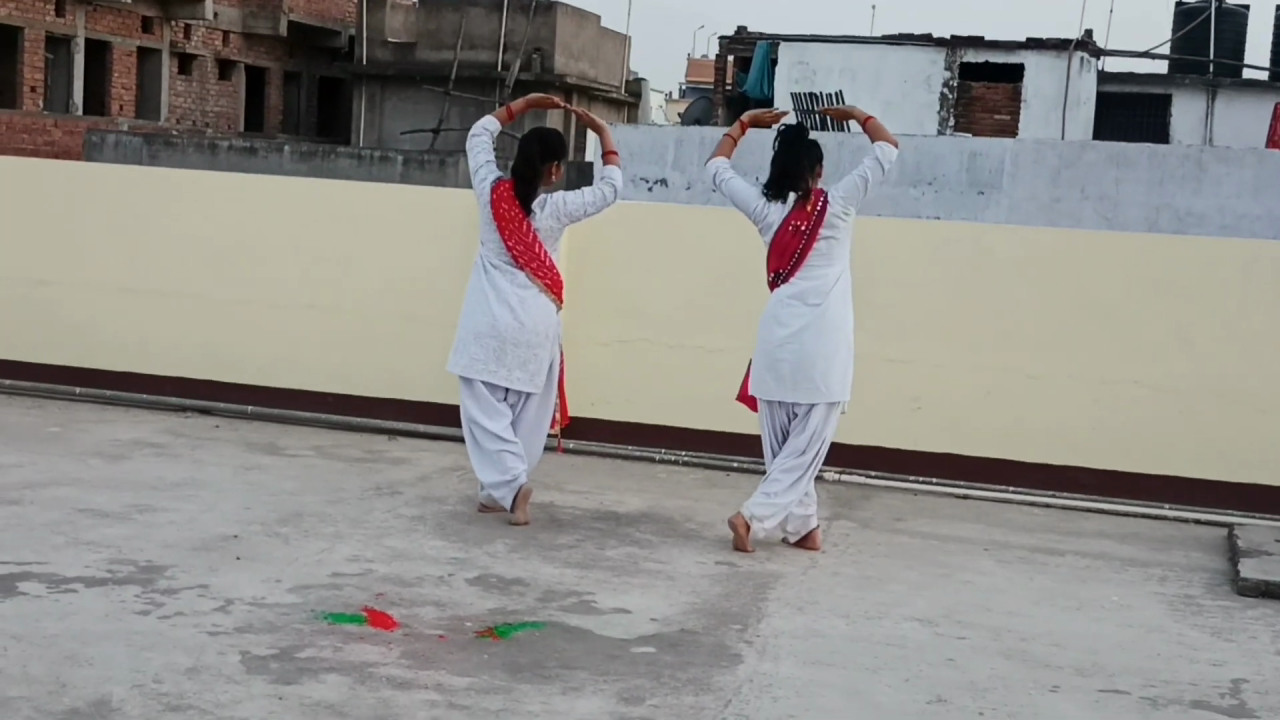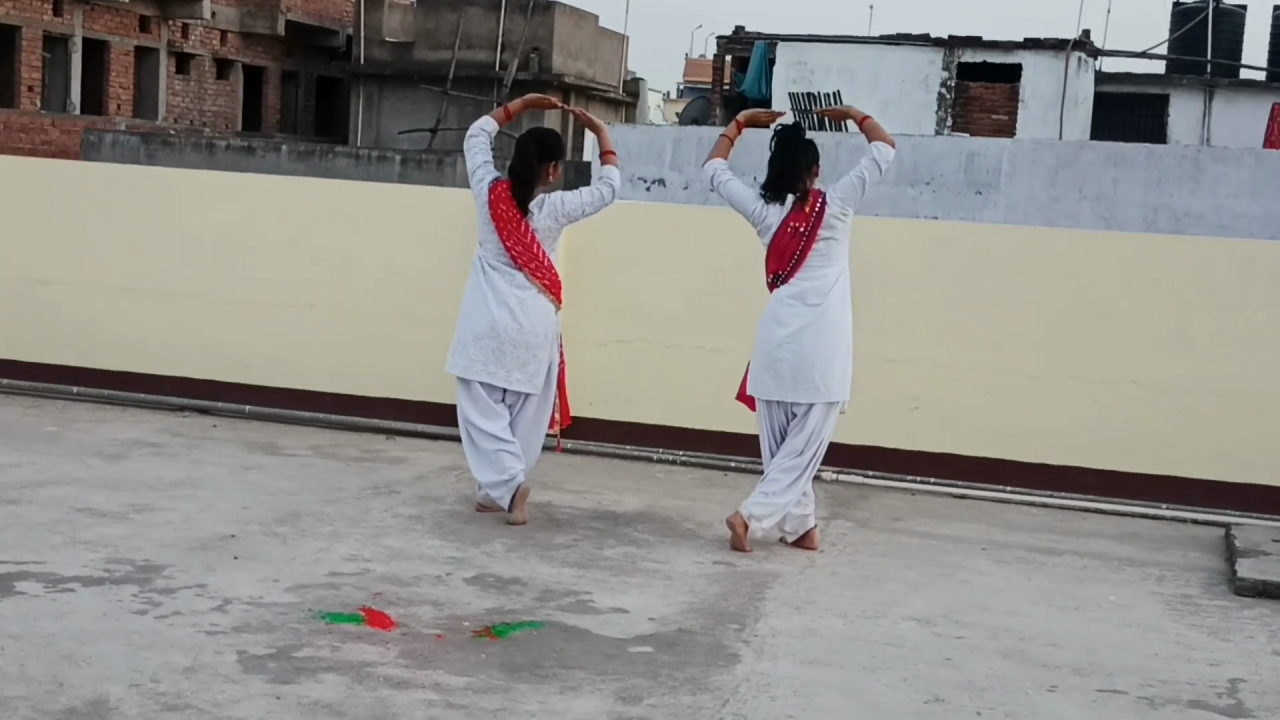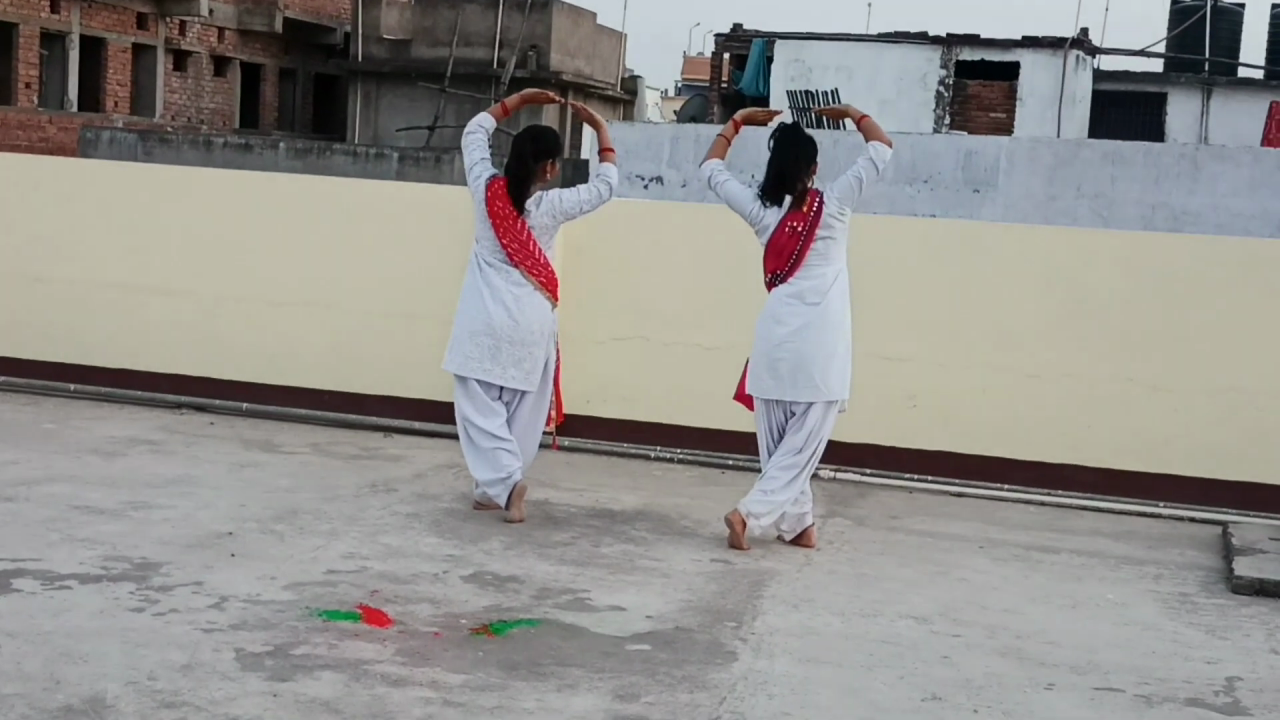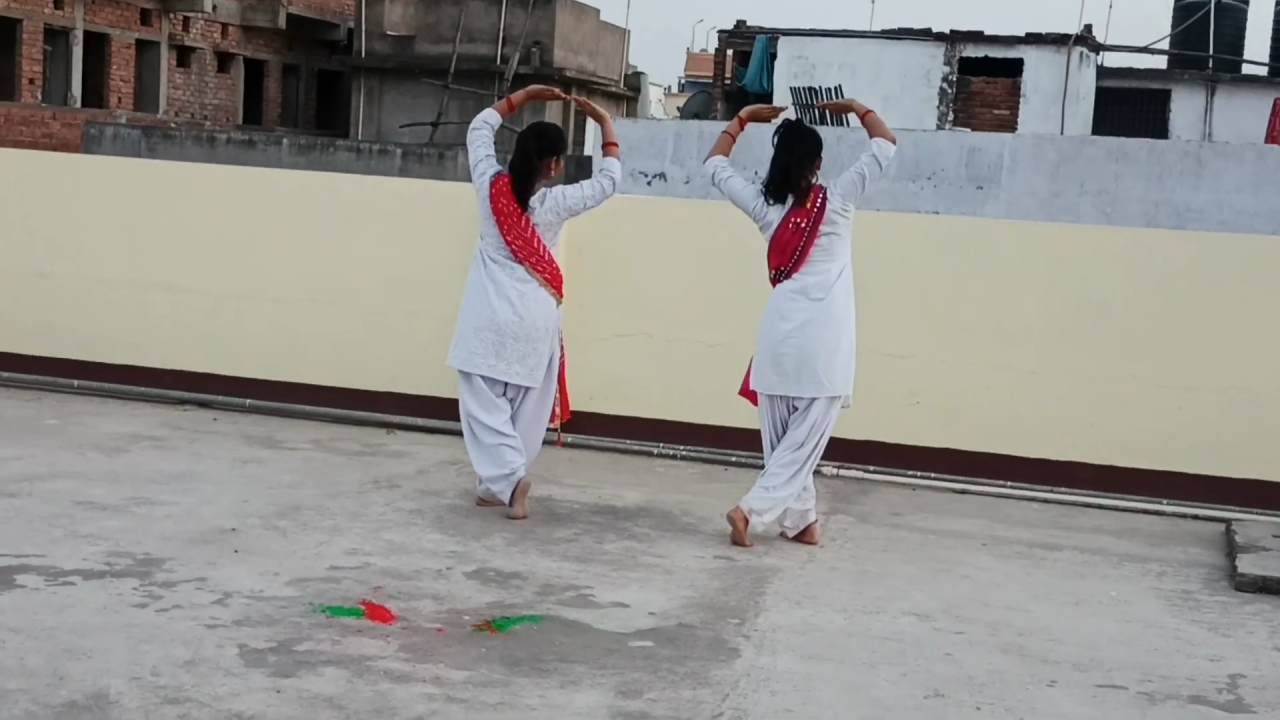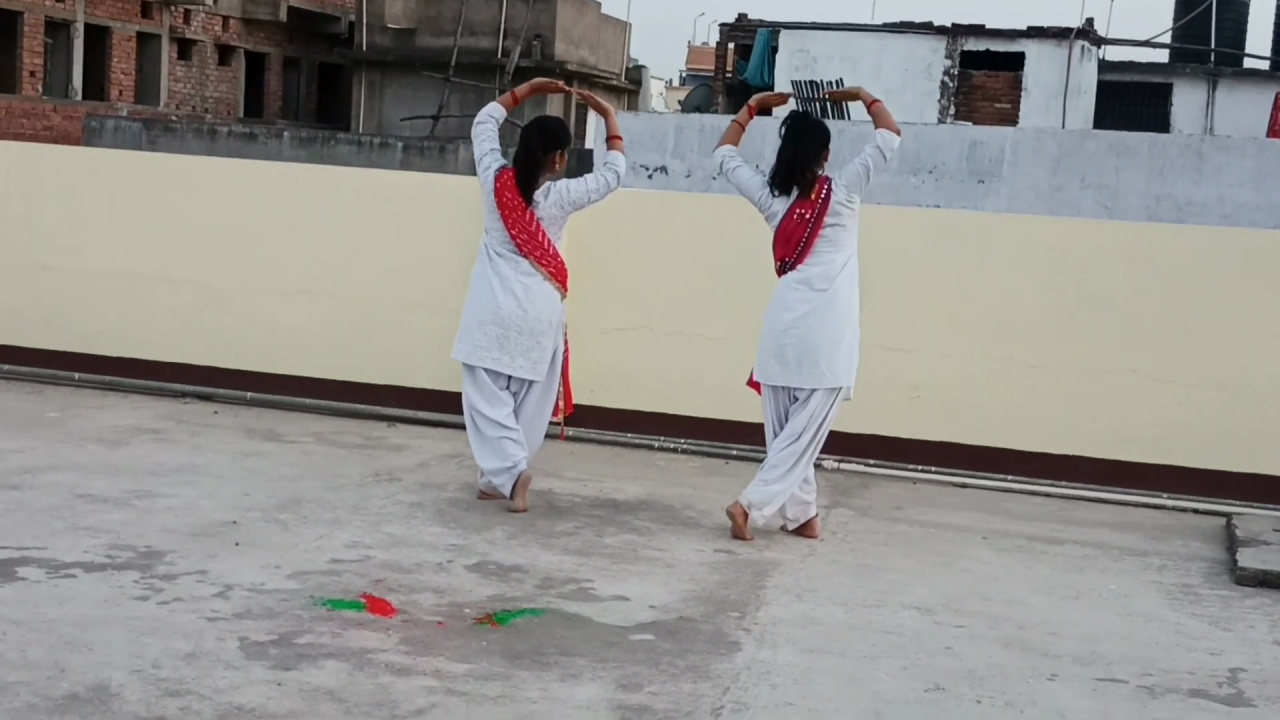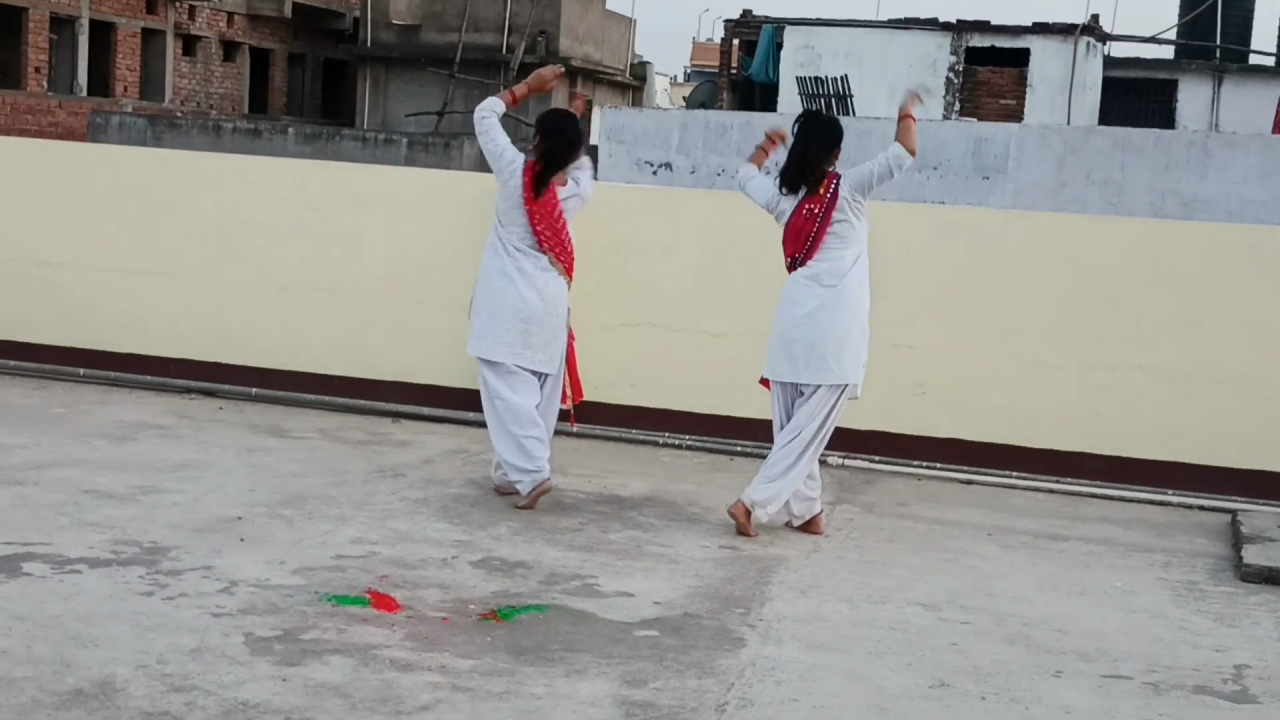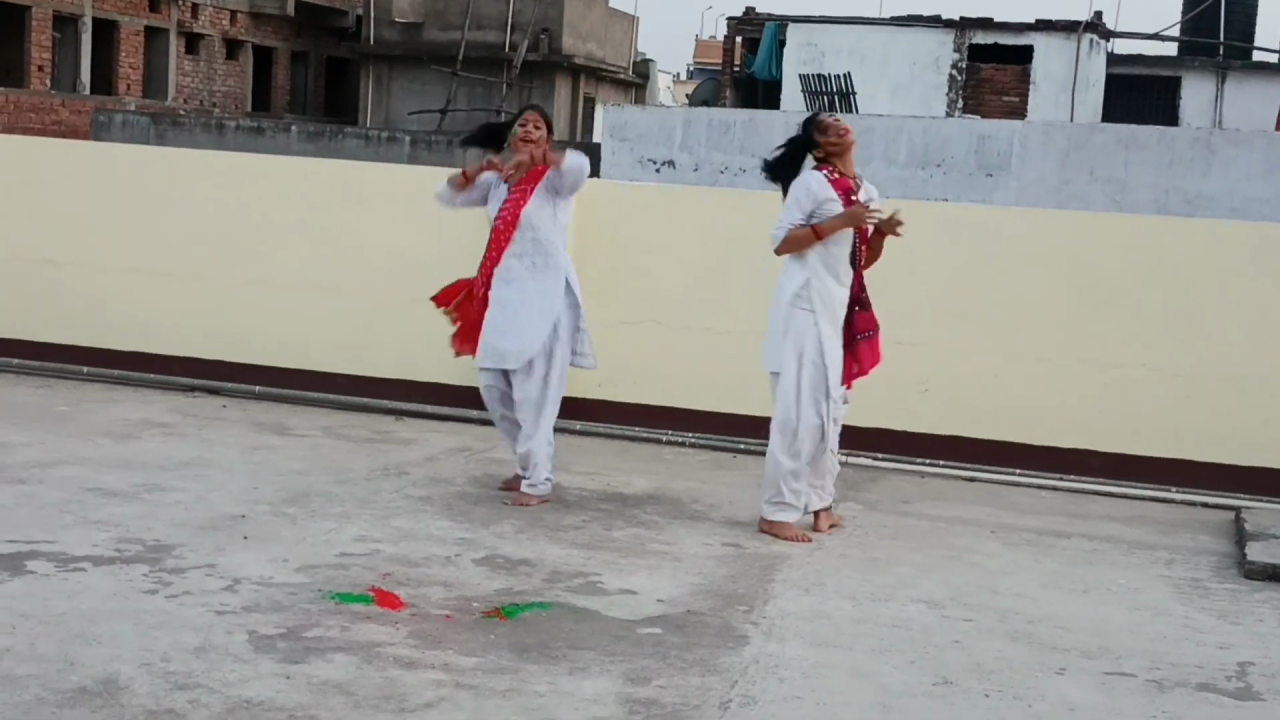
dt=0.4s
person 1, frame 1
left shoulder: (765, 208)
right shoulder: (838, 205)
left elbow: (717, 166)
right elbow: (887, 148)
left wrist: (744, 122)
right wrist: (856, 114)
left hip: (779, 338)
right hip: (823, 344)
left knee: (782, 443)
right knee: (807, 444)
left ankle: (801, 526)
right ankle: (754, 516)
person 1, frame 2
left shoulder: (764, 210)
right shoulder: (836, 205)
left elbow: (714, 168)
right elbow: (884, 148)
left wrist: (740, 122)
right wrist: (853, 114)
left hip: (778, 338)
right hip: (822, 344)
left knee: (780, 443)
right knee: (805, 443)
left ankle: (799, 525)
right ankle: (752, 516)
person 1, frame 3
left shoulder: (761, 210)
right shoulder: (834, 205)
left elbow: (712, 168)
right elbow: (882, 148)
left wrist: (737, 121)
right wrist: (851, 113)
left hip: (777, 337)
right hip: (821, 342)
left knee: (778, 442)
right knee: (804, 442)
left ankle: (796, 523)
right ankle: (751, 514)
person 1, frame 4
left shoulder: (764, 205)
right shoulder: (837, 201)
left elbow: (715, 165)
right elbow: (886, 145)
left wrist: (743, 117)
right wrist: (856, 107)
left hip: (781, 332)
right hip: (824, 337)
left knee: (782, 437)
right knee: (806, 437)
left ankle: (800, 520)
right ankle: (752, 509)
person 1, frame 5
left shoulder: (771, 196)
right shoulder: (842, 192)
left elbow: (725, 153)
right elbow: (890, 136)
left wrist: (753, 105)
right wrist: (864, 96)
left hip: (785, 322)
right hip: (826, 328)
left knee: (785, 427)
right knee: (805, 429)
left ankle: (800, 514)
right ankle: (752, 503)
person 1, frame 6
left shoulder: (782, 195)
right shoulder: (850, 189)
left elbow: (746, 173)
right elbow: (903, 154)
left wrist: (770, 141)
right wrist: (908, 111)
left hip: (795, 316)
right hip: (835, 324)
left knee: (794, 423)
right knee: (810, 425)
left ankle: (805, 510)
right ankle: (754, 502)
person 1, frame 7
left shoulder: (866, 191)
right shoulder: (810, 182)
left elbow: (859, 260)
right elbow: (782, 242)
left wrist: (880, 234)
right wrist: (836, 224)
left hip: (834, 314)
right hip: (805, 309)
left knee: (826, 413)
right knee: (801, 415)
left ankle: (817, 504)
right ankle: (778, 511)
person 2, frame 1
left shoulder: (491, 191)
right shoulder: (557, 208)
left elbow: (479, 134)
right elbow: (610, 187)
left wrist: (524, 104)
right wrist: (603, 132)
left hip: (489, 322)
right hip: (535, 325)
left knee: (485, 408)
right knee: (527, 414)
left ankle: (508, 484)
right ankle: (500, 489)
person 2, frame 2
left shoulder: (489, 192)
right shoulder: (555, 208)
left elbow: (476, 135)
right elbow: (608, 187)
left wrist: (521, 105)
right wrist: (600, 132)
left hip: (487, 323)
right hip: (534, 326)
left knee: (482, 408)
right knee: (525, 414)
left ankle: (506, 483)
right ankle: (499, 489)
person 2, frame 3
left shoulder: (486, 189)
right shoulder: (552, 206)
left elbow: (475, 131)
right elbow: (605, 185)
left wrist: (519, 99)
right wrist: (601, 128)
left hip: (484, 319)
right hip: (530, 323)
left knee: (480, 406)
right knee: (522, 413)
left ankle: (503, 482)
right ankle: (497, 487)
person 2, frame 4
left shoulder: (491, 186)
right shoulder: (556, 203)
left elbow: (480, 128)
right elbow: (608, 179)
left wrist: (524, 96)
right wrist: (605, 123)
left hip: (489, 316)
right hip: (535, 319)
left knee: (484, 402)
right knee: (527, 408)
left ankle: (506, 478)
right ankle: (500, 483)
person 2, frame 5
left shoulder: (495, 179)
right shoulder: (562, 196)
left elbow: (484, 122)
right elbow: (613, 173)
left wrist: (528, 88)
right wrist: (609, 116)
left hip: (494, 309)
right hip: (540, 311)
left knee: (487, 394)
right knee: (530, 402)
left ankle: (507, 471)
right ankle: (502, 476)
person 2, frame 6
left shoulder: (514, 170)
right shoulder: (574, 189)
left elbow: (485, 116)
right elbow: (583, 171)
left wrist: (528, 86)
right wrist: (575, 121)
left hip: (508, 302)
right hip: (549, 303)
left knee: (509, 388)
right knee: (539, 394)
left ankle: (530, 471)
right ankle: (515, 471)
person 2, frame 7
left shoulder: (556, 180)
right shoulder: (498, 181)
left elbow: (580, 166)
right elbow: (447, 196)
left wrist: (536, 158)
right wrist: (476, 171)
left hip: (547, 297)
right hip: (506, 298)
left knee: (536, 391)
right knee: (495, 386)
left ankle: (537, 480)
right ankle: (529, 467)
